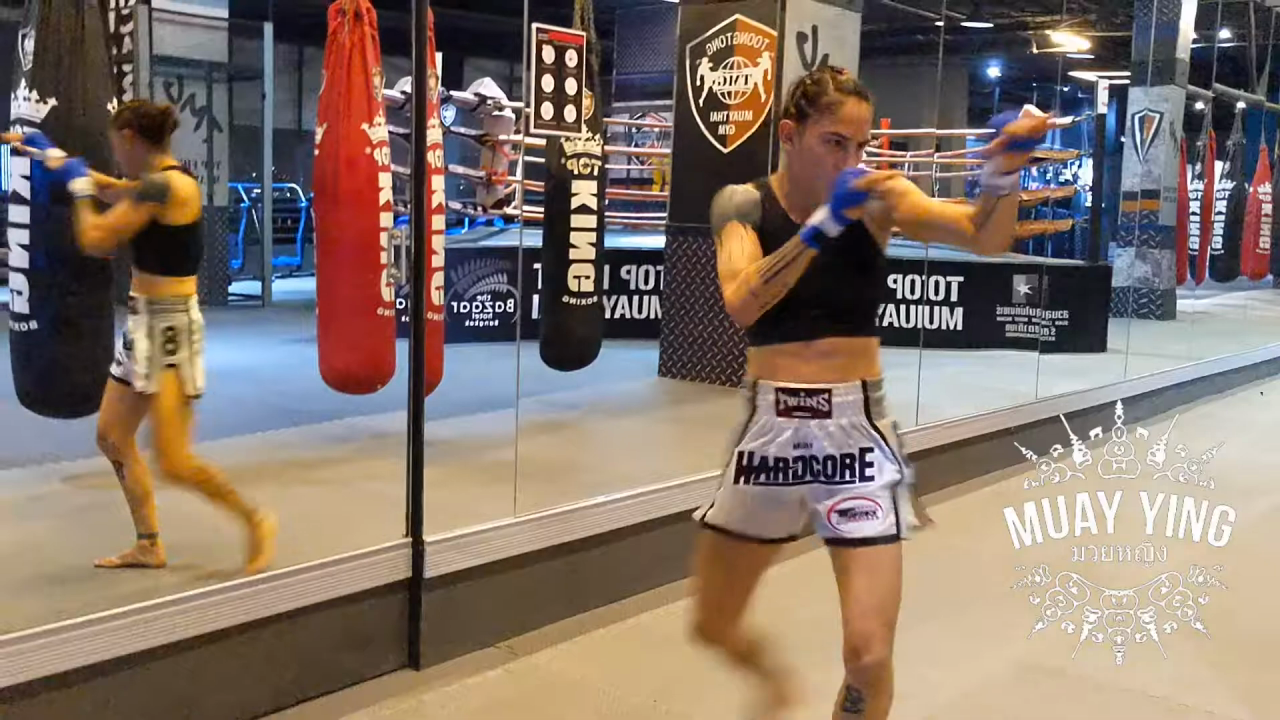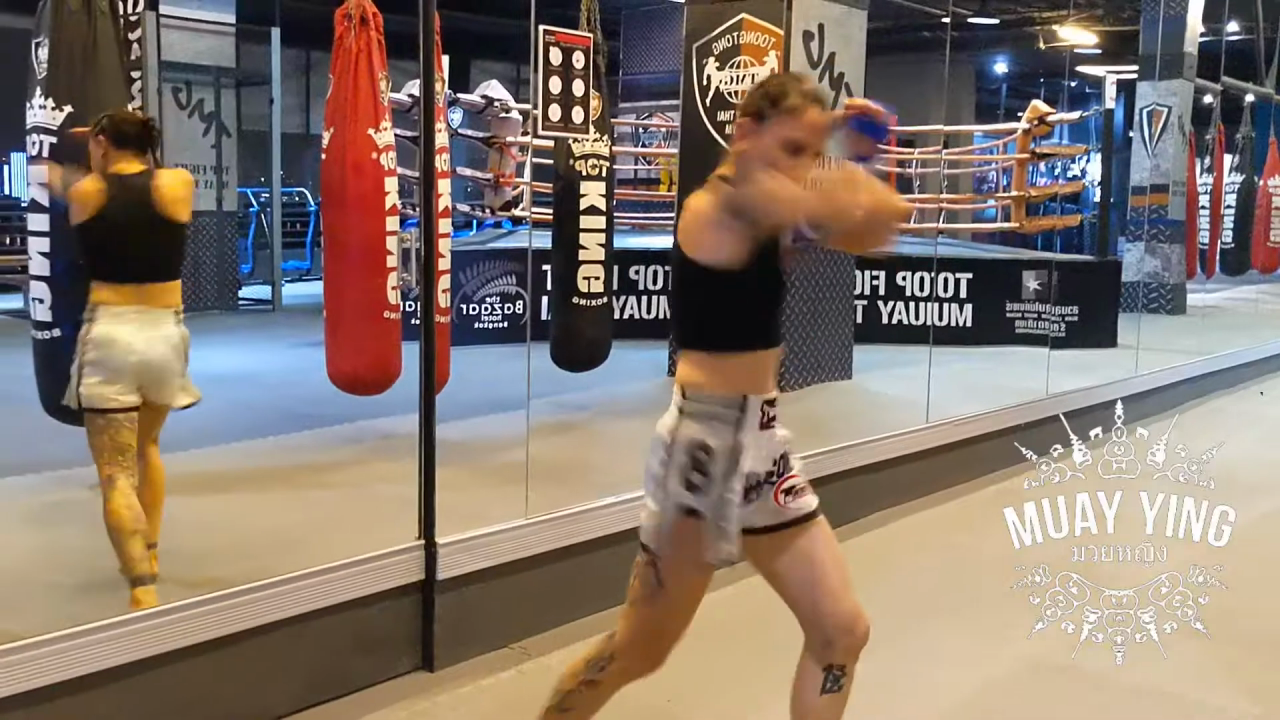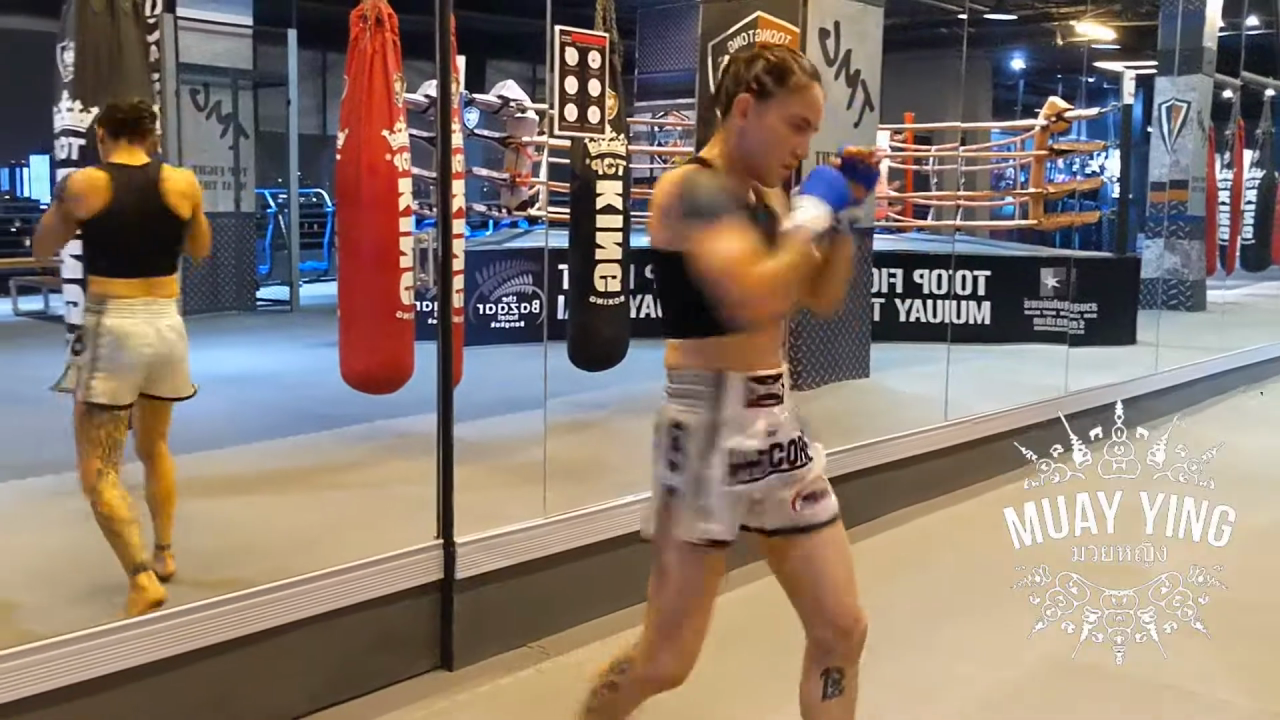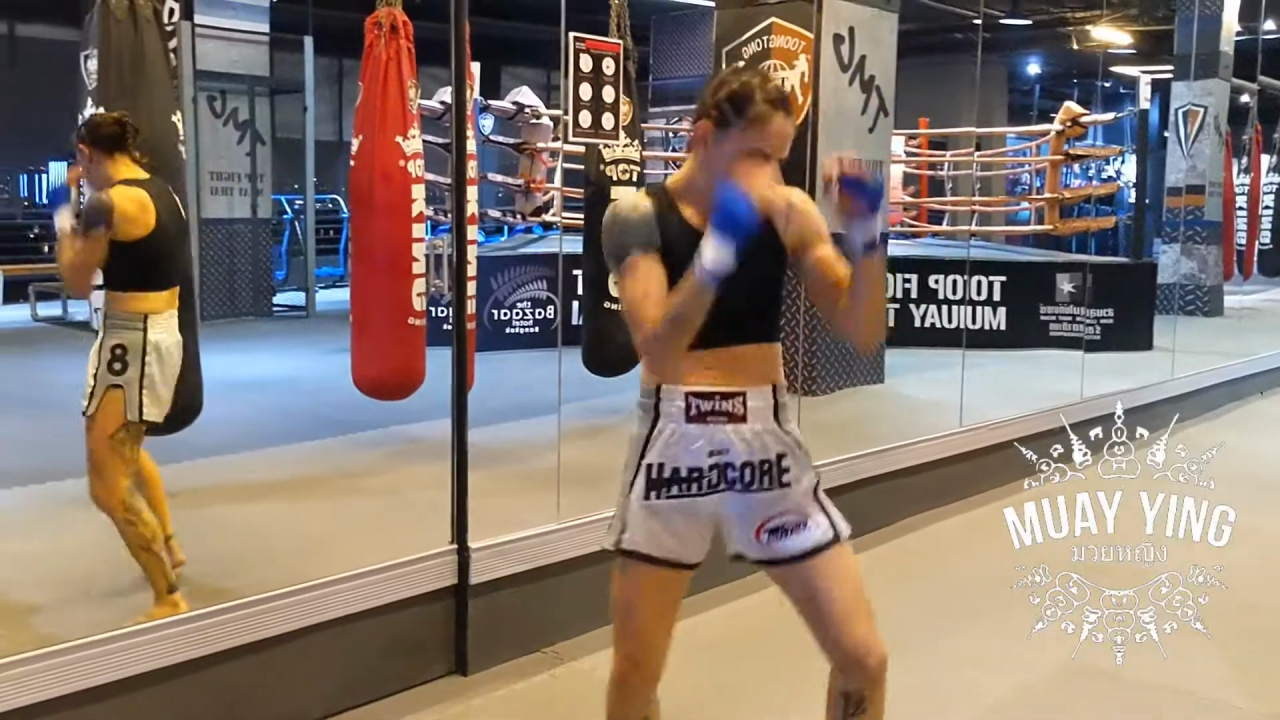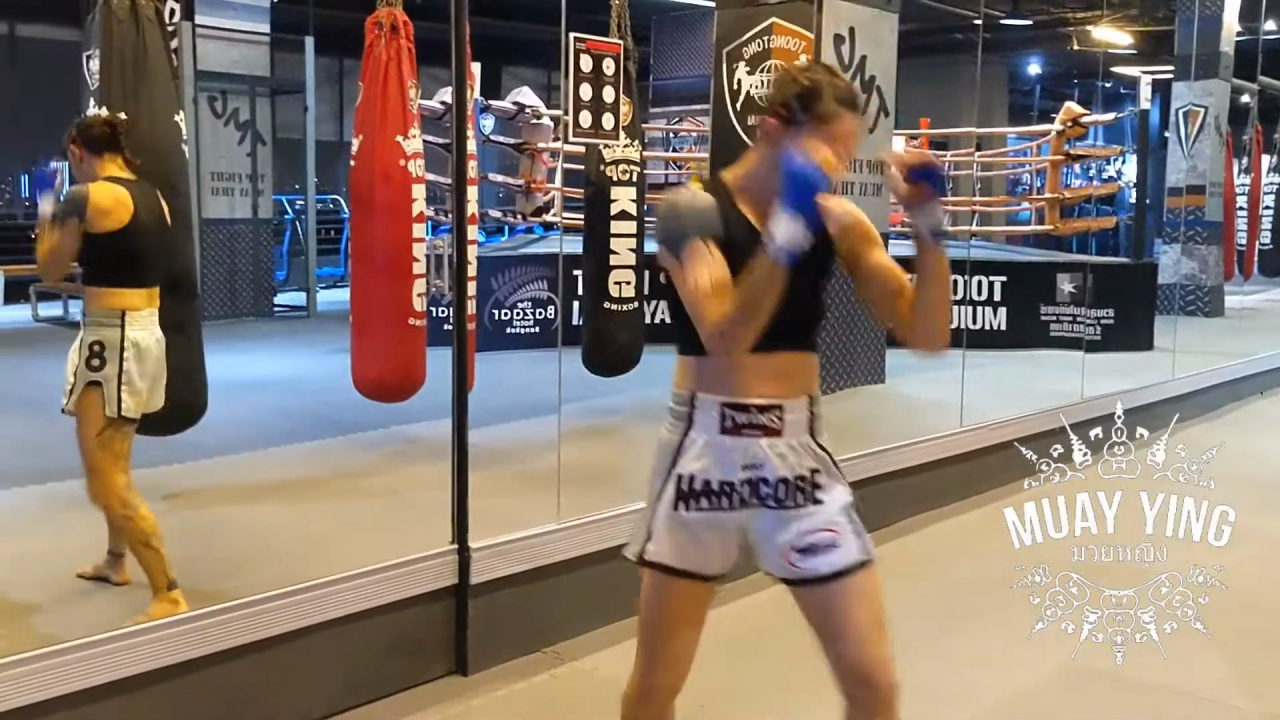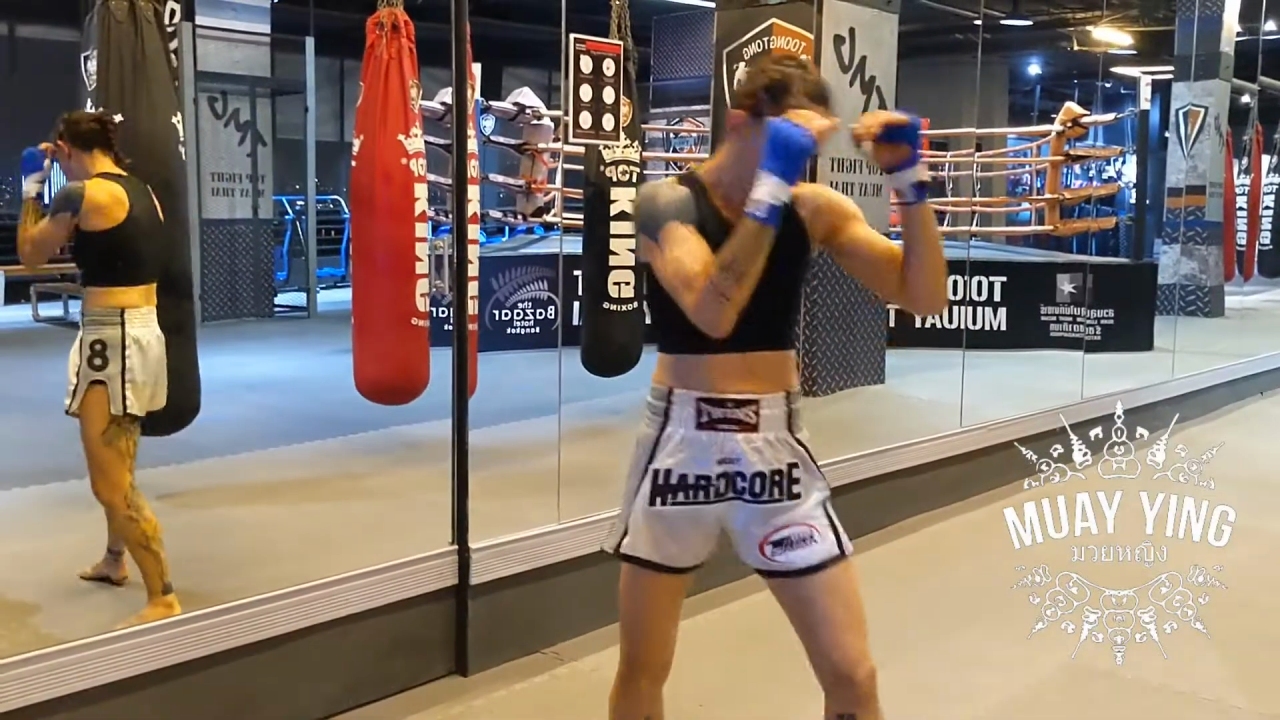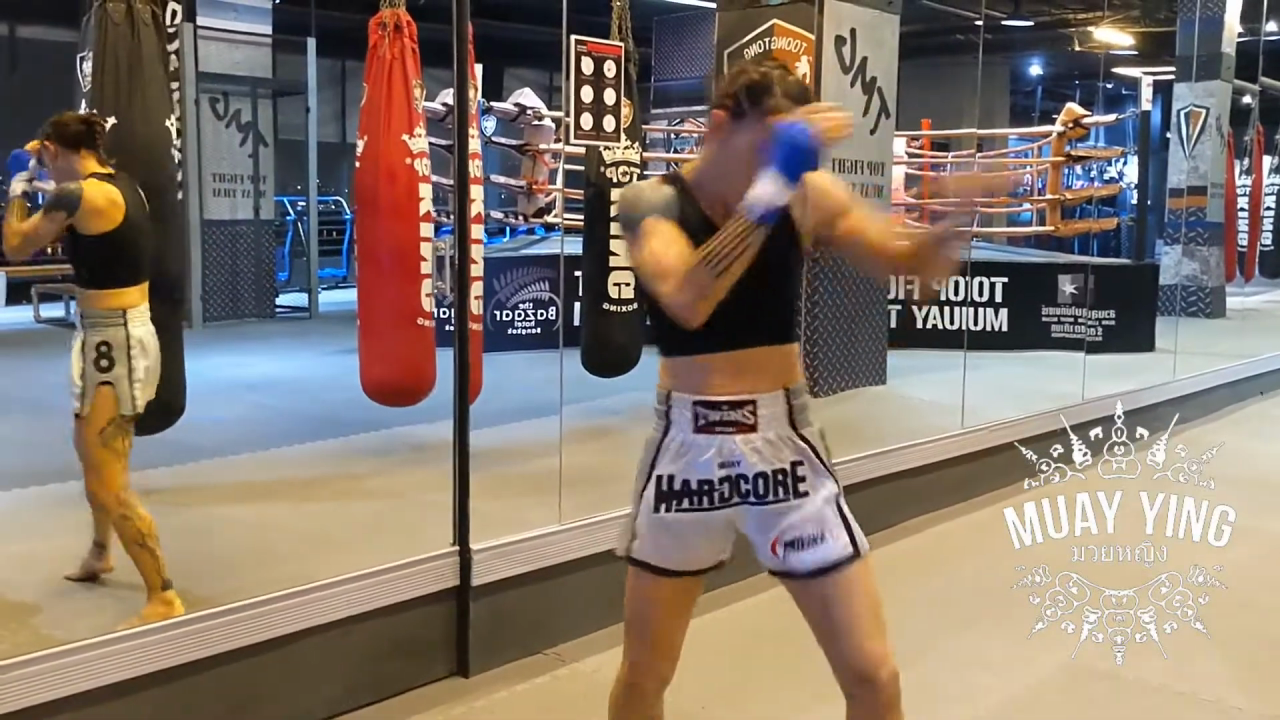
dt=0.3s
person 1, frame 1
left shoulder: (878, 199)
right shoulder: (741, 204)
left elbow: (987, 239)
right elbow: (743, 304)
left wrist: (1001, 171)
right wrist: (826, 220)
left hip: (857, 435)
right hip: (771, 435)
left knee: (868, 652)
right knee: (713, 624)
person 1, frame 2
left shoulder: (734, 193)
right shoulder: (720, 199)
right elbow: (871, 208)
left wrist: (854, 143)
left hip: (756, 438)
right hip: (709, 442)
left knee: (843, 630)
right knee: (637, 652)
person 1, frame 3
left shoulder: (763, 190)
right shoulder: (689, 189)
left elbow: (824, 299)
right elbow: (755, 307)
left wrist: (846, 203)
right wrist: (811, 211)
left hip: (774, 424)
right hip: (707, 430)
left knee: (842, 630)
right knee: (666, 660)
person 1, frame 4
left shoulder: (786, 211)
right shoulder: (636, 216)
left elbow: (864, 331)
right elbow: (656, 343)
left wrist: (864, 229)
right wrist: (721, 245)
left hip: (766, 443)
right hip: (673, 446)
left knee: (863, 659)
person 1, frame 5
left shoulder: (838, 220)
right shoulder: (692, 208)
left elbow: (928, 335)
right elbow: (724, 335)
left wrist: (927, 218)
right wrist: (789, 227)
left hip: (798, 454)
right hip: (704, 452)
person 1, frame 6
left shoulder: (816, 207)
right shoulder: (666, 201)
left elbow: (924, 296)
right elbow: (713, 311)
left wrist: (907, 176)
right wrist: (772, 186)
left hip: (776, 449)
right hip: (681, 448)
person 1, frame 7
left shoulder: (808, 198)
right shoulder: (652, 202)
left elbow: (921, 262)
right elbow: (688, 301)
right wrist: (771, 186)
left hip: (783, 447)
right hip: (689, 450)
person 2, frame 1
left shoulder: (164, 186)
right shoulder: (157, 180)
left elbow: (95, 241)
right elbow: (113, 190)
left wrist: (79, 186)
right wrist: (51, 155)
left hip: (169, 327)
right hip: (145, 323)
left knee: (174, 462)
right knee: (112, 437)
left ankle: (255, 522)
right ankle: (149, 544)
person 2, frame 2
left shoulder: (82, 190)
right shoulder: (175, 183)
right wrist: (137, 160)
left hip: (107, 338)
right hip: (162, 335)
left knee: (115, 477)
right knee: (143, 449)
left ankle: (141, 595)
right ankle: (145, 555)
person 2, frame 3
left shoulder: (81, 184)
right shoulder: (181, 182)
left elbow: (44, 248)
right elbow: (200, 251)
left hip: (109, 331)
right hip: (164, 326)
left knee: (98, 471)
right knee: (153, 449)
left ankle: (142, 580)
right ankle: (163, 556)
person 2, frame 4
left shoulder: (109, 203)
right shoulder: (163, 193)
left elbow: (76, 282)
left wrist: (65, 222)
left hip: (132, 344)
right hip: (163, 335)
left knee: (110, 488)
right knee: (129, 455)
left ankle: (170, 600)
right ankle: (167, 550)
person 2, frame 5
left shoulder: (87, 196)
right shoulder: (153, 198)
left elbow: (51, 270)
left wrist: (48, 206)
left hip: (110, 342)
right hip: (144, 335)
left knee: (108, 486)
right knee: (112, 463)
left ankle: (168, 595)
right ankle: (115, 561)
person 2, frame 6
left shoulder: (82, 194)
right shoulder: (141, 191)
left elbow: (30, 253)
left wrist: (32, 186)
left hip: (112, 342)
right hip: (141, 333)
left knee: (113, 484)
right knee: (107, 459)
left ankle: (163, 600)
right ankle: (114, 558)
person 2, frame 7
left shoulder: (77, 194)
right shoulder: (124, 186)
right wrist: (50, 190)
left hip: (111, 341)
right hip: (130, 331)
left knee: (107, 484)
right knee: (93, 448)
left ankle: (163, 599)
right ankle: (99, 552)
